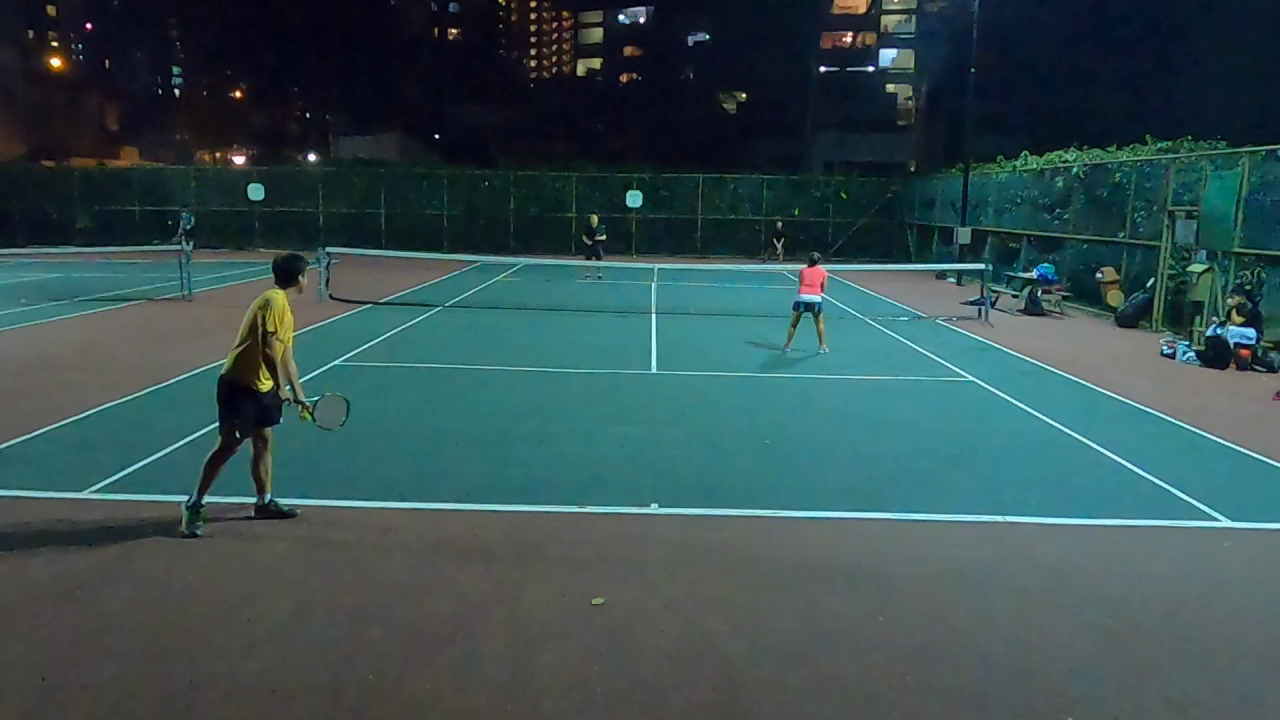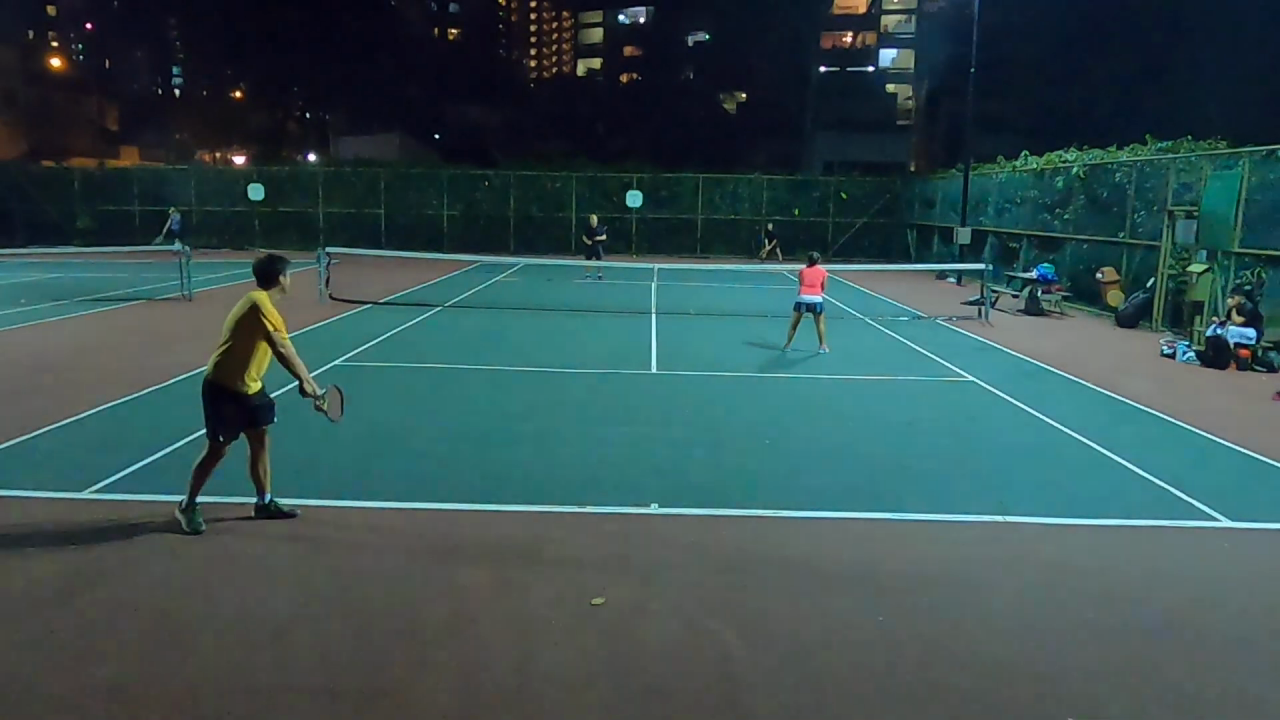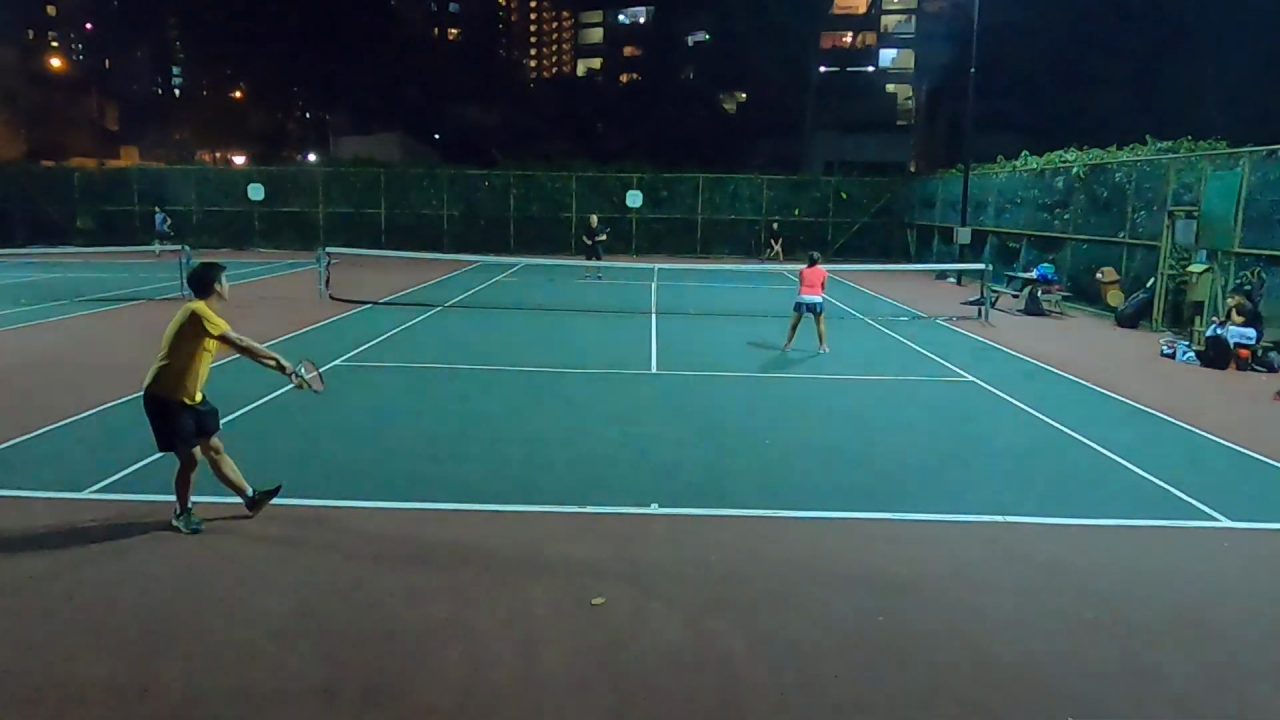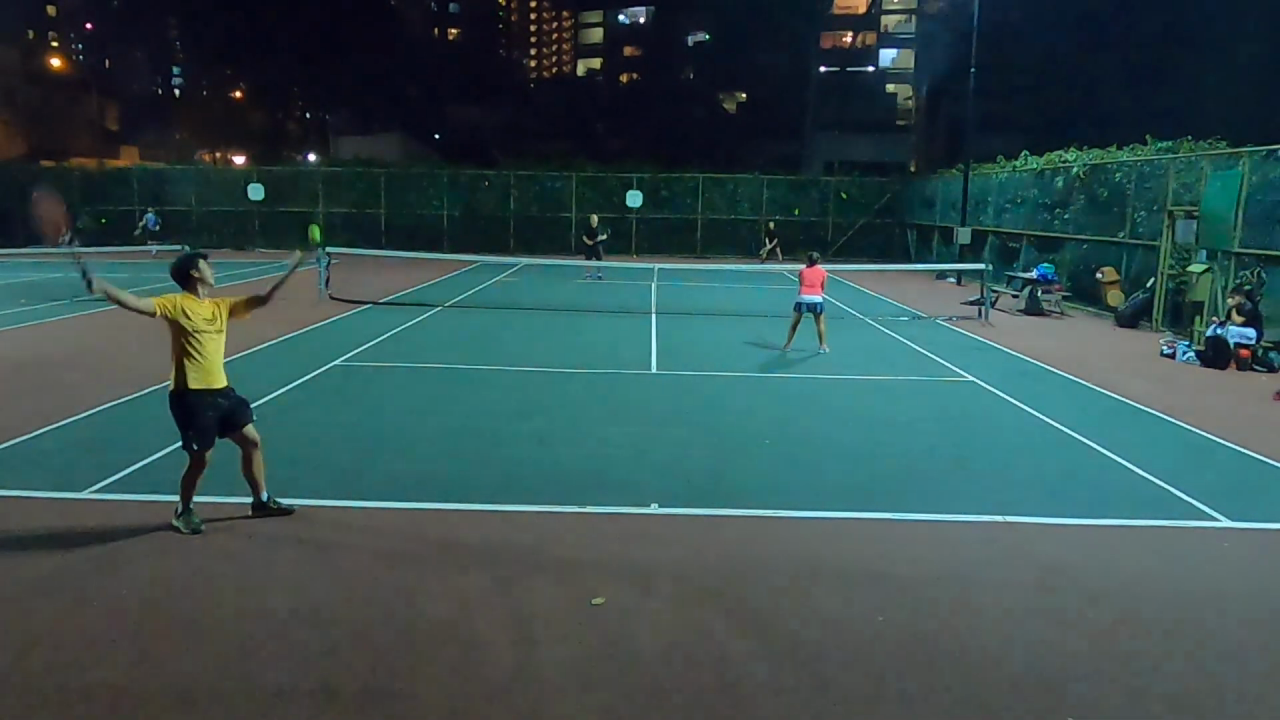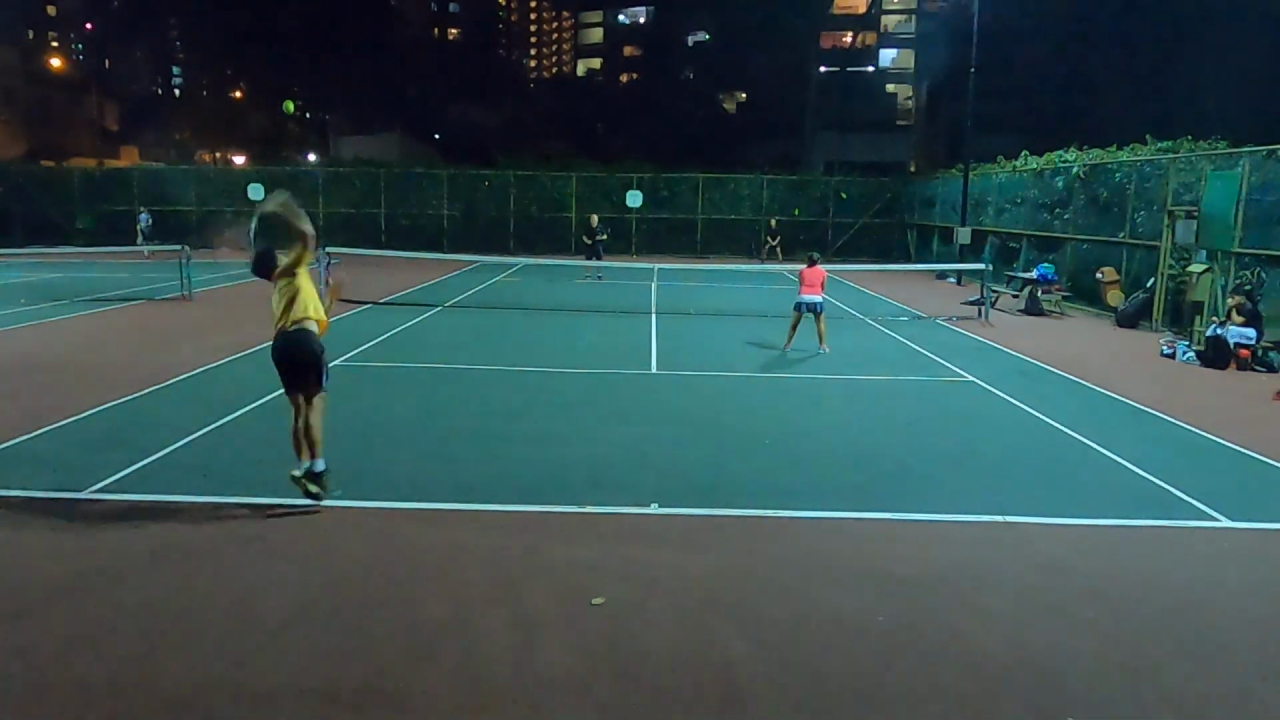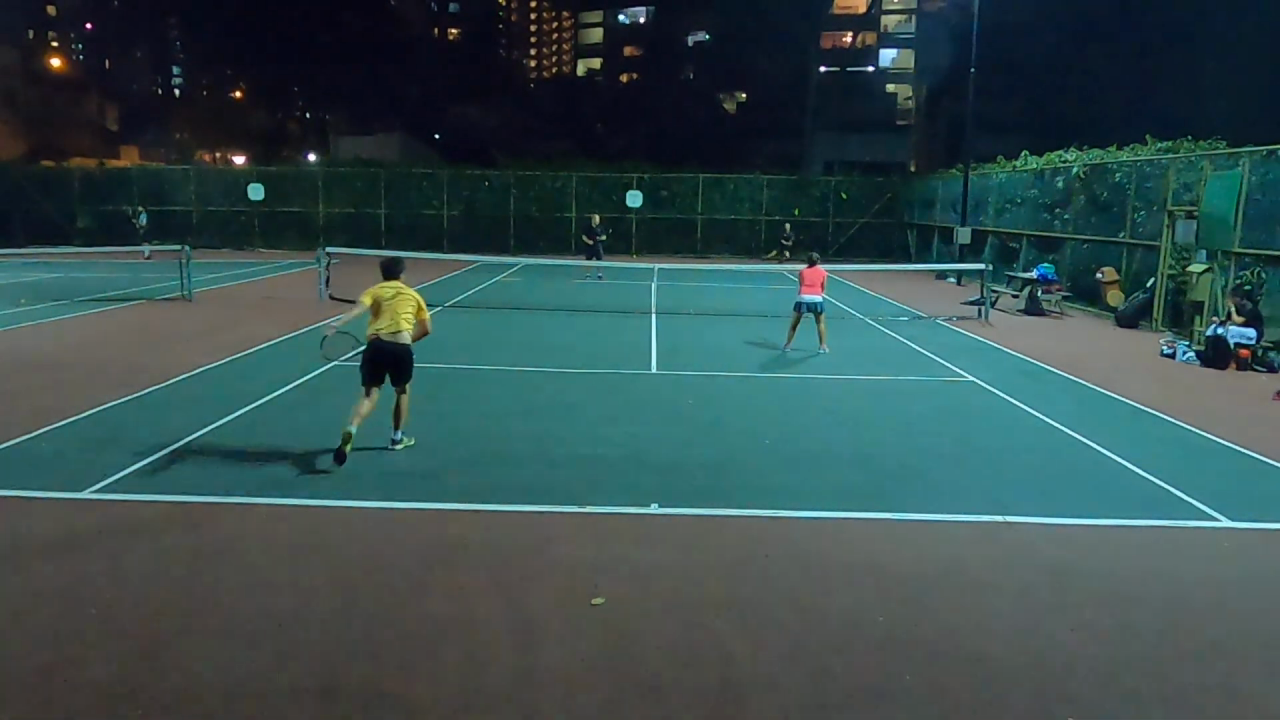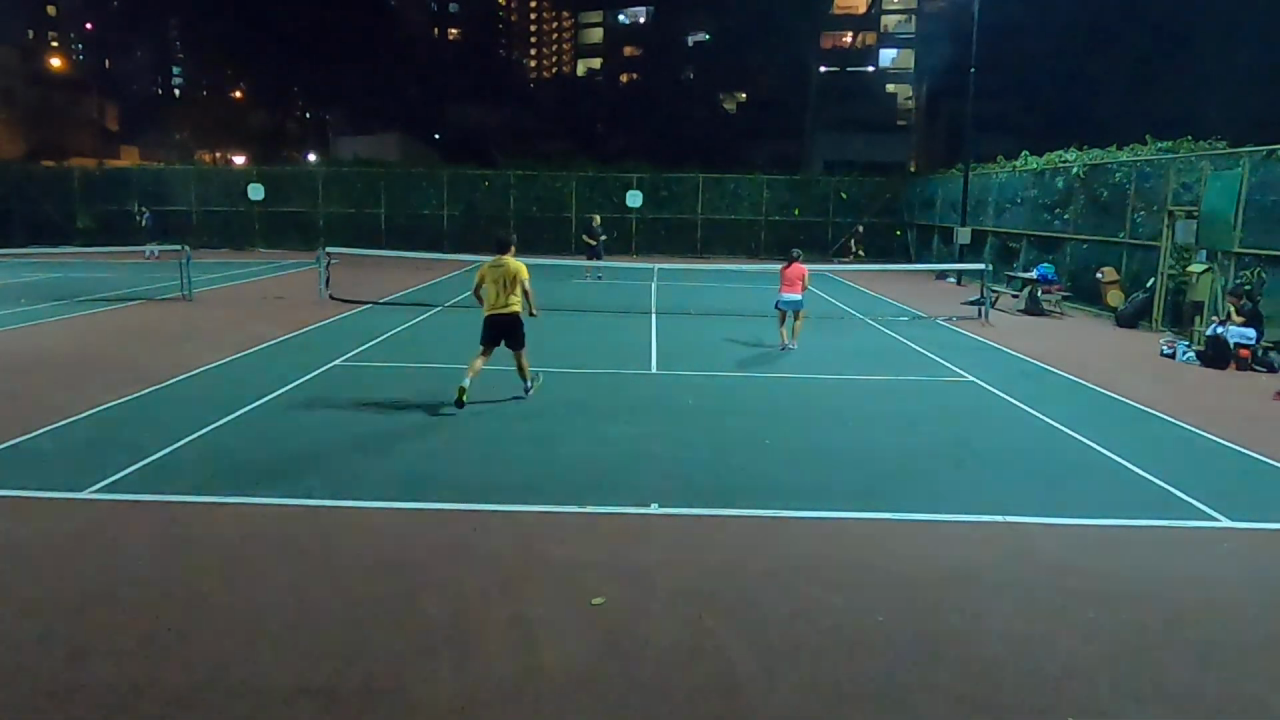
dt=0.7s
person 1, frame 1
left shoulder: (285, 309)
right shoulder: (274, 301)
left elbow: (286, 355)
right elbow: (268, 348)
left wrist: (298, 392)
right wrist: (279, 386)
left hip: (261, 386)
right hip: (239, 384)
left knee: (263, 442)
right knee: (229, 446)
left ankle: (264, 502)
right ankle: (194, 505)
person 1, frame 2
left shoulder: (266, 307)
right shoulder: (257, 302)
left elbow: (287, 350)
right elbow: (280, 349)
left wrist: (309, 383)
right wrist: (304, 381)
left hip: (250, 388)
right hip: (223, 387)
left knee: (260, 443)
right knee: (217, 449)
left ankle: (264, 503)
right ankle: (188, 506)
person 1, frame 3
left shoulder: (215, 321)
right shoulder: (197, 312)
left elbow: (243, 348)
right elbow: (241, 344)
left wrist: (275, 363)
right wrist: (278, 359)
left hip: (191, 398)
right hip: (164, 398)
left knee: (215, 450)
right knee: (191, 458)
left ankle: (251, 497)
right ankle: (182, 512)
person 1, frame 4
left shoulder: (222, 306)
right shoulder: (175, 304)
left elbow: (262, 300)
right elbow: (136, 304)
left wrist: (289, 272)
right wrist: (104, 289)
left hip: (221, 390)
right hip: (190, 395)
left knee: (252, 441)
right knee: (200, 459)
left ankle: (261, 501)
right ankle: (184, 512)
person 1, frame 5
left shoulder: (284, 286)
right shoulder: (293, 270)
right elbow: (307, 237)
left wrist: (328, 300)
right wrist: (285, 207)
left hip: (283, 344)
right hip: (303, 340)
left knee: (301, 408)
right knee: (314, 405)
left ankle: (303, 467)
right ankle: (315, 469)
person 1, frame 6
left shoulder: (374, 291)
right shoulder: (413, 295)
left elbow: (359, 308)
right elbow: (426, 329)
left wrist: (338, 323)
left hip: (376, 346)
right hip: (400, 347)
left knee: (368, 397)
right knee: (402, 391)
left ankle: (350, 432)
right ankle: (397, 438)
person 1, frame 7
left shoulder: (486, 267)
right shoulder: (518, 266)
left elbow: (475, 291)
right elbow: (526, 289)
right wrist: (531, 308)
left hip: (490, 318)
right hip: (512, 317)
left knee: (483, 354)
right knee: (520, 355)
left ankle: (464, 385)
right ankle: (528, 386)
